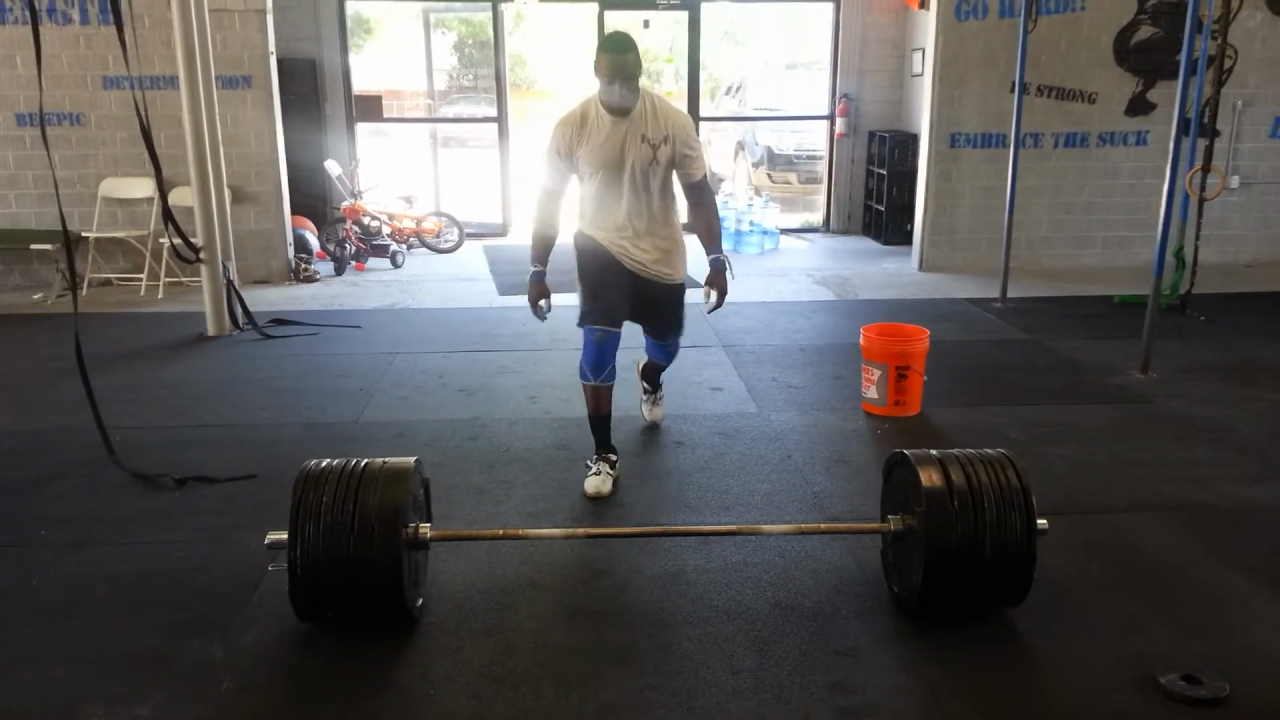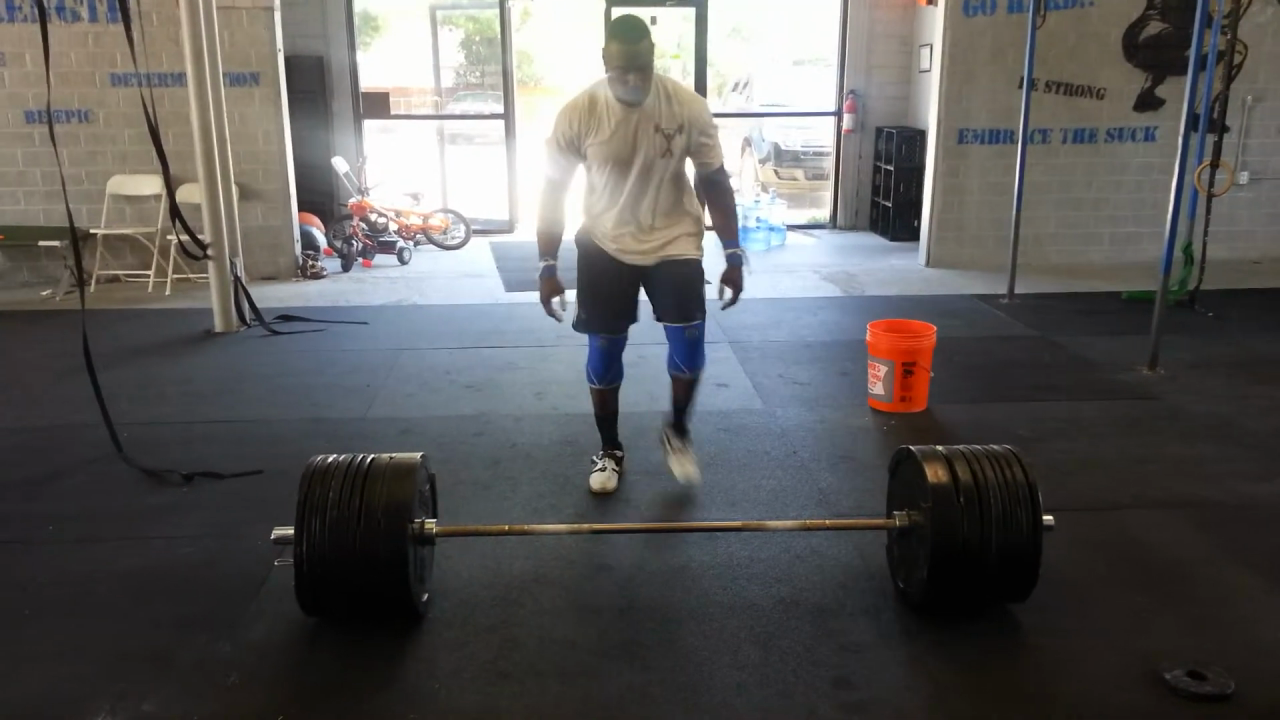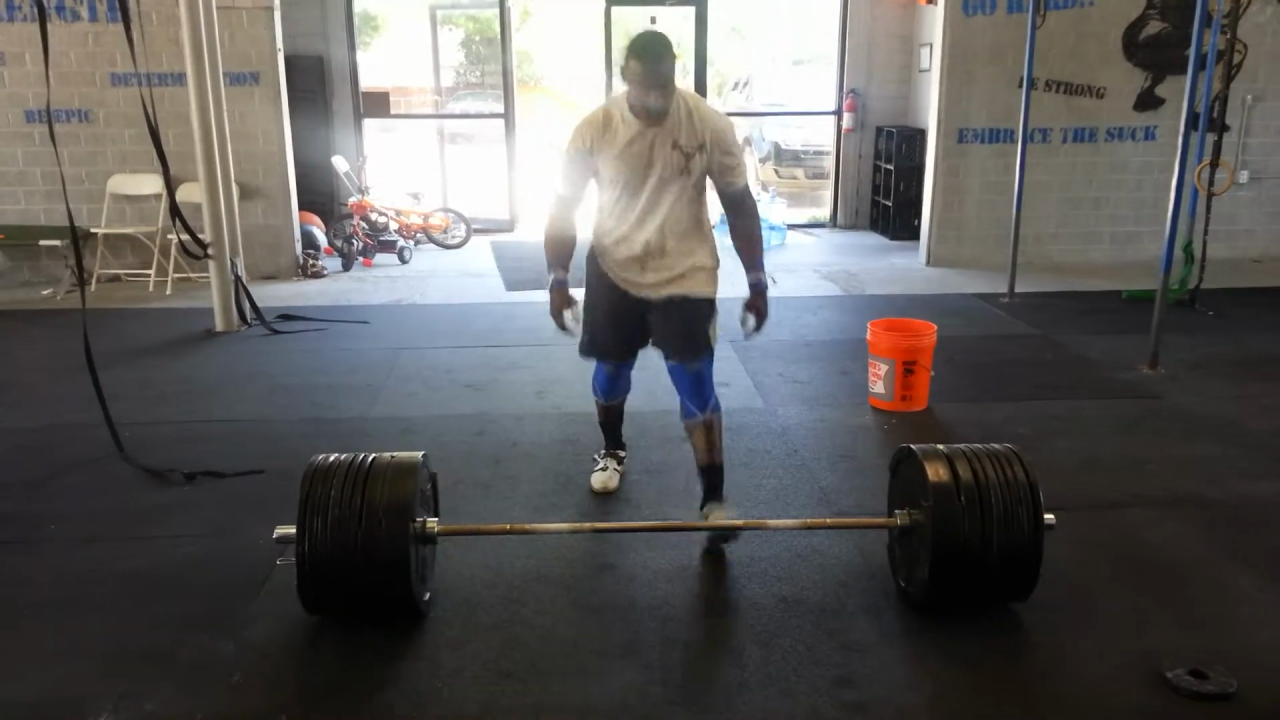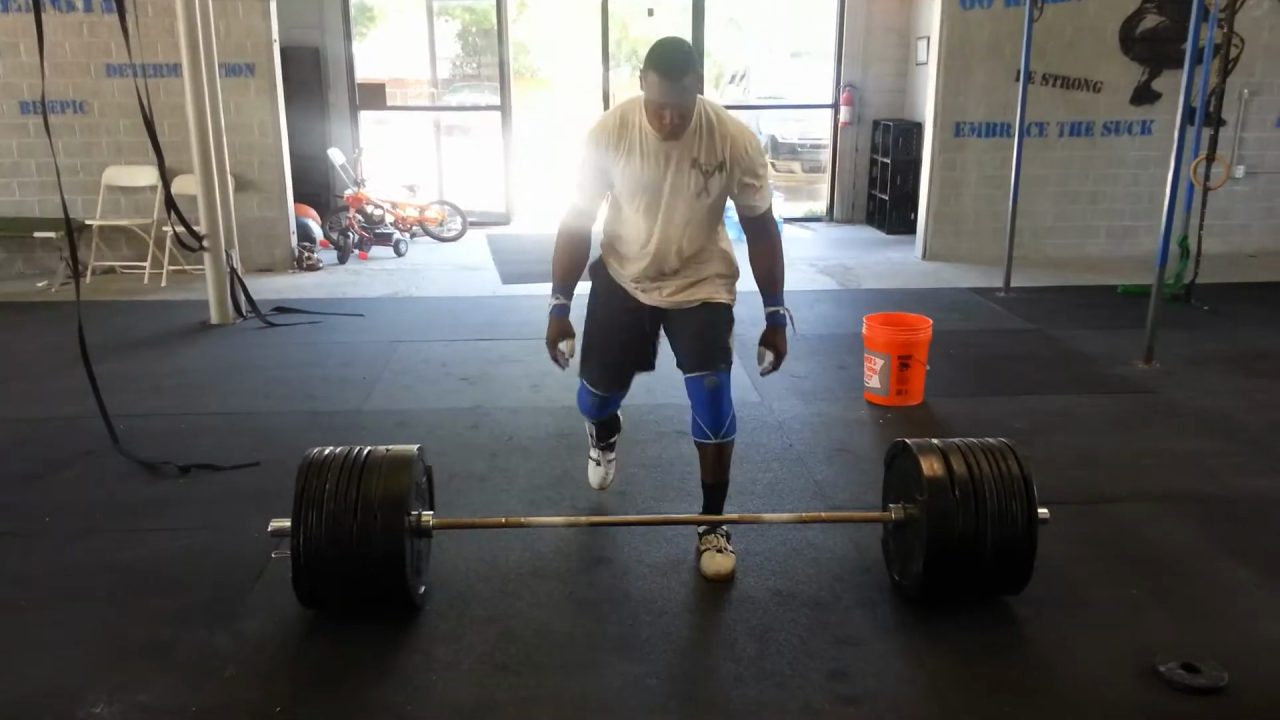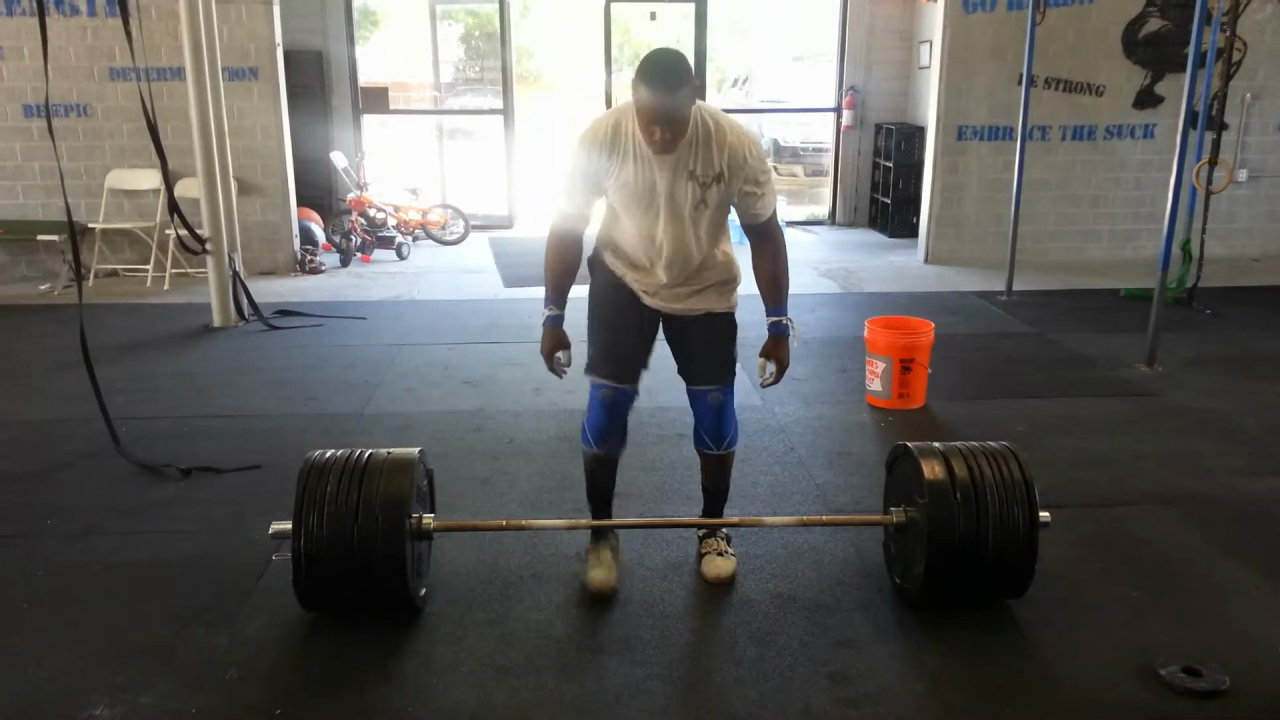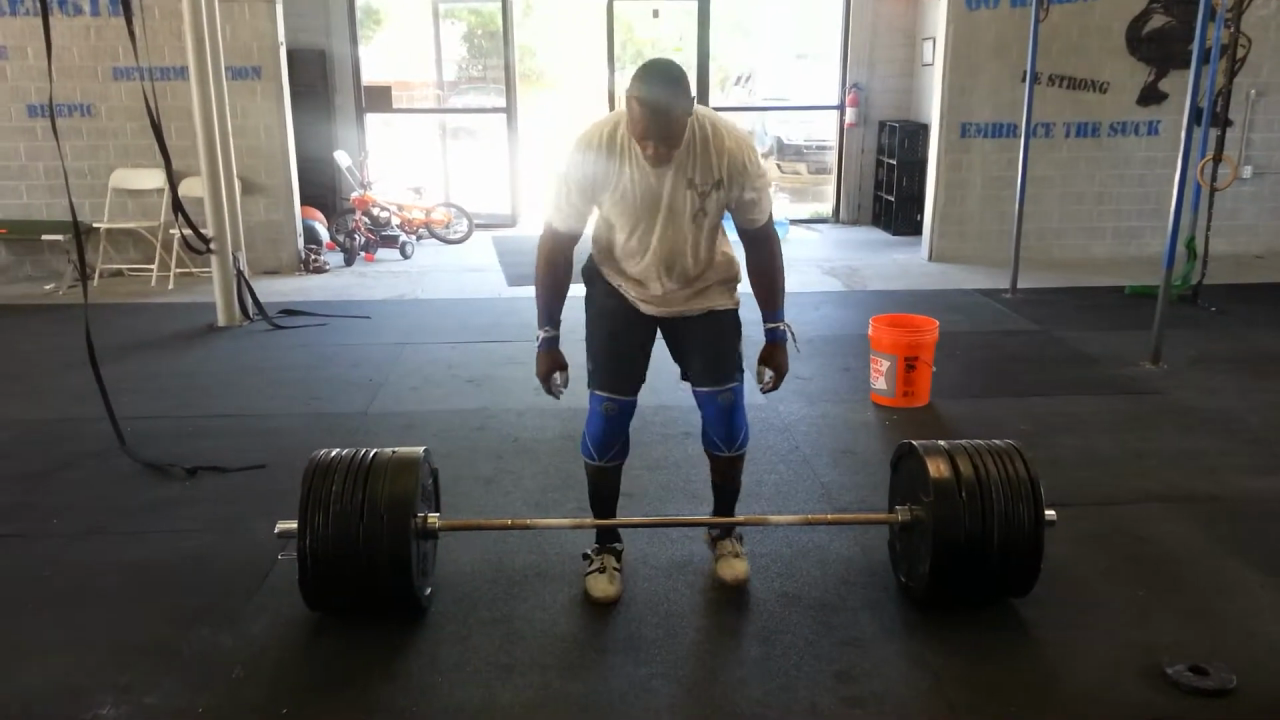
dt=0.2s
person 1, frame 1
left shoulder: (672, 121)
right shoulder: (573, 125)
left elbow: (699, 191)
right elbow: (550, 197)
left wrist: (716, 259)
right wrist: (537, 269)
left hip: (661, 249)
right hip: (600, 244)
left knee: (665, 343)
right knee: (600, 341)
left ankle: (649, 383)
right ankle: (604, 454)
person 1, frame 2
left shoulder: (687, 106)
right shoulder: (578, 113)
left elbow: (715, 181)
right elbow: (555, 189)
left wrist: (733, 254)
right wrist: (547, 266)
left hip: (674, 238)
right hip: (605, 243)
left knee: (688, 338)
right knee: (605, 348)
left ankle: (678, 432)
right ankle: (609, 449)
person 1, frame 3
left shoulder: (710, 125)
right shoulder: (595, 128)
left elbow: (739, 203)
right elbow: (566, 203)
left wrist: (756, 280)
right wrist: (558, 279)
left hip: (686, 270)
right hip: (614, 267)
left knee: (694, 378)
right knee: (611, 370)
left ankle: (714, 503)
right ankle: (612, 450)
person 1, frame 4
left shoulder: (734, 139)
right shoulder: (610, 131)
left elbow: (760, 227)
right elbow: (578, 218)
left wrist: (775, 314)
right wrist: (559, 305)
left hip: (701, 281)
right hip: (622, 277)
left knee: (711, 396)
right knee: (596, 394)
left ankle: (713, 524)
right ankle: (606, 433)
person 1, frame 5
left shoulder: (734, 144)
right shoulder: (602, 137)
left elbow: (764, 233)
right elbow: (568, 225)
left wrist: (778, 325)
right wrist: (553, 316)
left hip: (705, 288)
right hip: (622, 277)
left knee: (714, 409)
right knee: (608, 402)
left ankle: (712, 527)
right ankle: (601, 537)
person 1, frame 6
left shoulder: (731, 148)
right shoulder: (595, 147)
left elbow: (760, 239)
right elbow: (558, 242)
left wrist: (775, 332)
right wrist: (548, 337)
left hip: (705, 291)
right hip: (619, 289)
left knee: (724, 414)
right knee: (608, 416)
left ankle: (725, 532)
right ankle: (606, 545)
